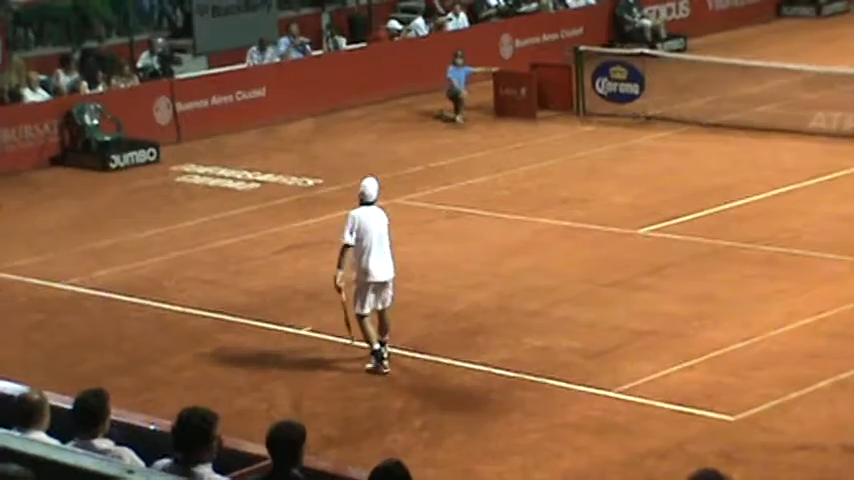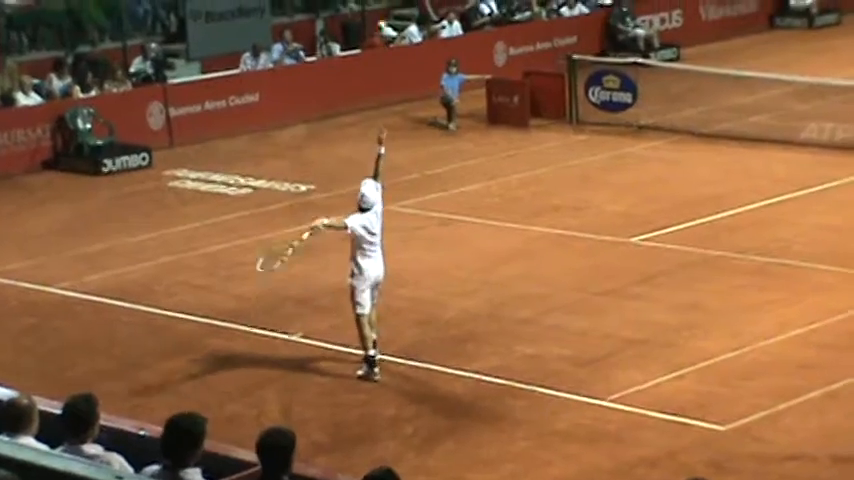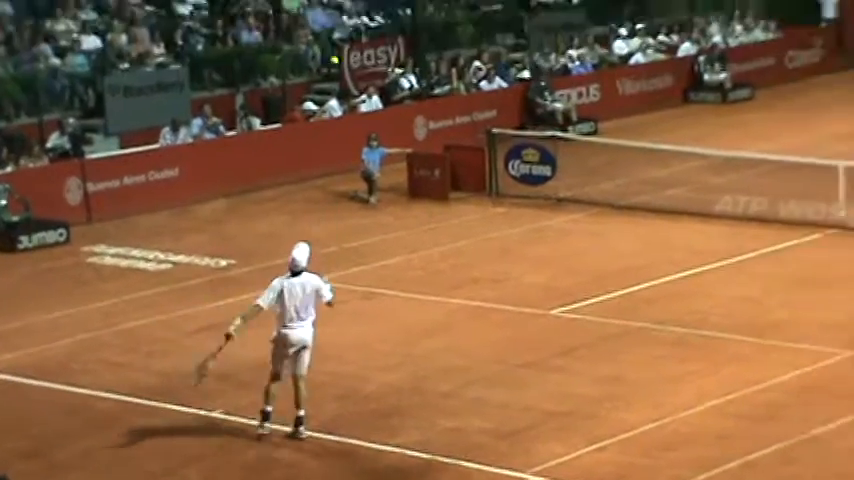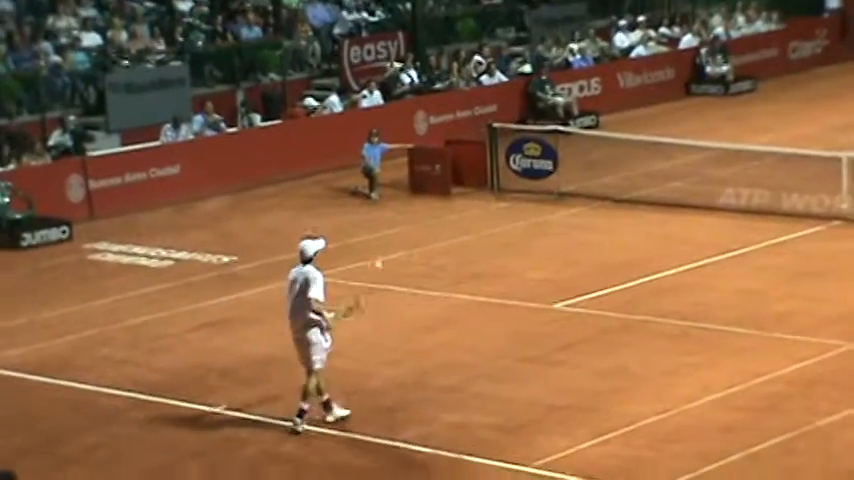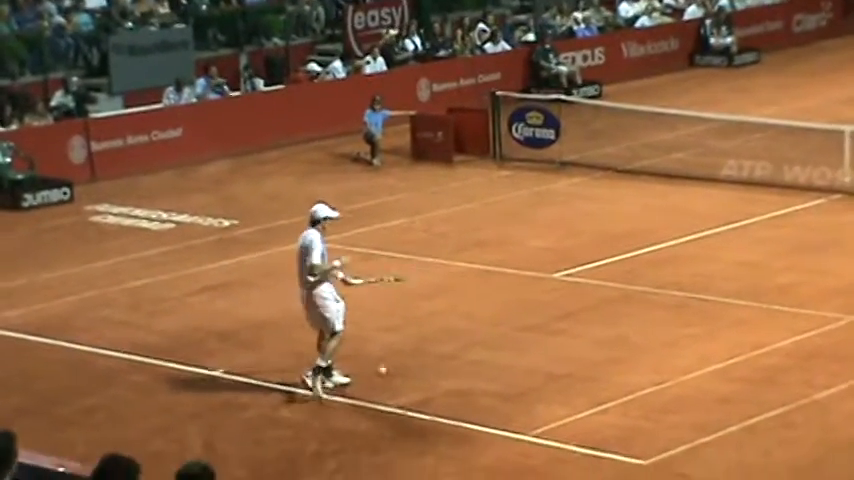
dt=0.5s
person 1, frame 1
left shoulder: (355, 215)
right shoulder: (381, 214)
left elbow: (347, 246)
left wrist: (339, 273)
left hip: (368, 273)
right hip: (387, 270)
left knee: (362, 315)
right knee: (383, 310)
left ankle: (379, 359)
right ankle: (383, 349)
person 1, frame 2
left shoulder: (357, 220)
right shoulder: (377, 207)
left elbow: (342, 223)
right elbow: (376, 178)
left wrist: (322, 222)
right wrist: (380, 149)
left hip: (363, 274)
right hip: (378, 270)
left knee: (361, 318)
right knee: (369, 310)
left ankle: (371, 367)
right ankle: (373, 350)
person 1, frame 3
left shoulder: (280, 283)
right shoulder: (314, 281)
left elbow: (258, 306)
right elbow: (330, 301)
left wrist: (236, 325)
right wrist: (327, 291)
left hip: (285, 336)
right hip: (305, 335)
left knee: (275, 377)
right knee: (299, 379)
left ankle: (265, 420)
right ankle: (300, 425)
person 1, frame 4
left shoulder: (294, 273)
right shoulder: (315, 275)
right elbow: (314, 303)
left wrist: (327, 313)
right wrist: (328, 318)
left hip: (298, 329)
right hip: (311, 330)
left knee: (314, 370)
right knee: (314, 373)
left ankle: (329, 408)
right ankle: (300, 419)
person 1, frame 5
left shoulder: (310, 236)
right shoulder: (314, 239)
right elbow: (316, 269)
left wrist: (342, 277)
right wrist: (337, 264)
left hip: (313, 294)
right hip: (321, 293)
left knee: (324, 333)
right knee: (337, 334)
left ankle: (328, 374)
right ankle: (315, 373)
